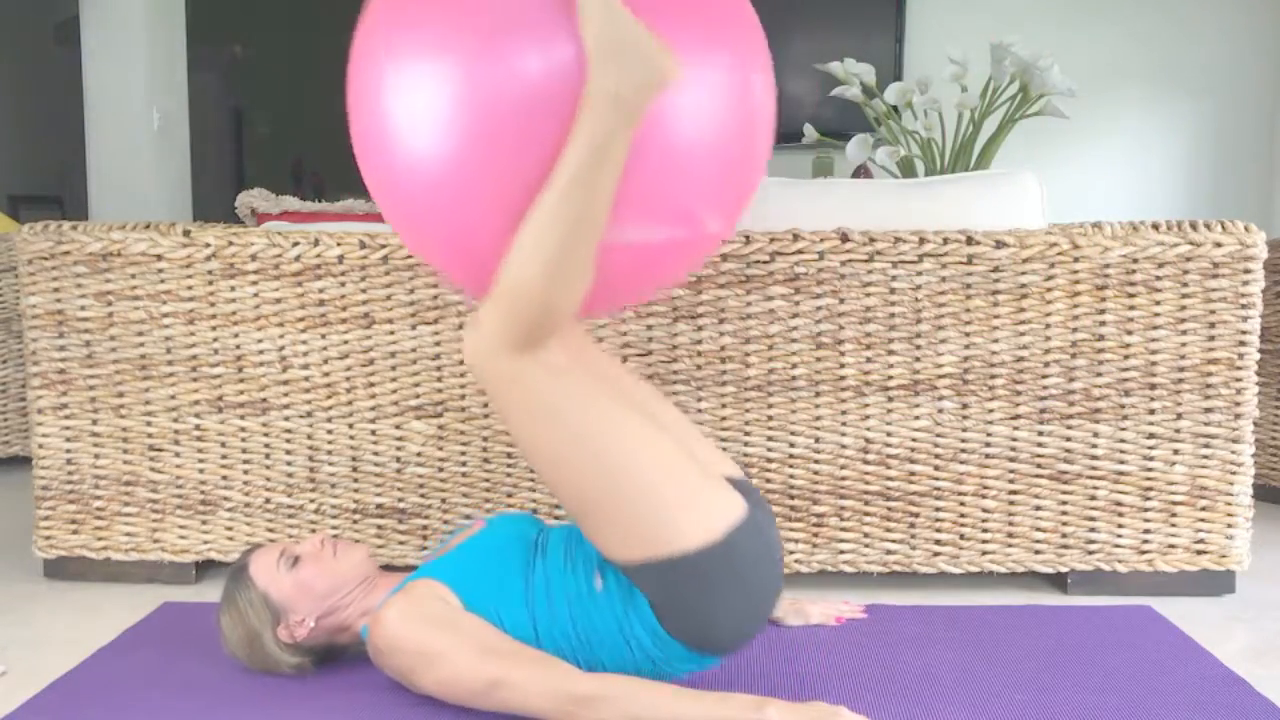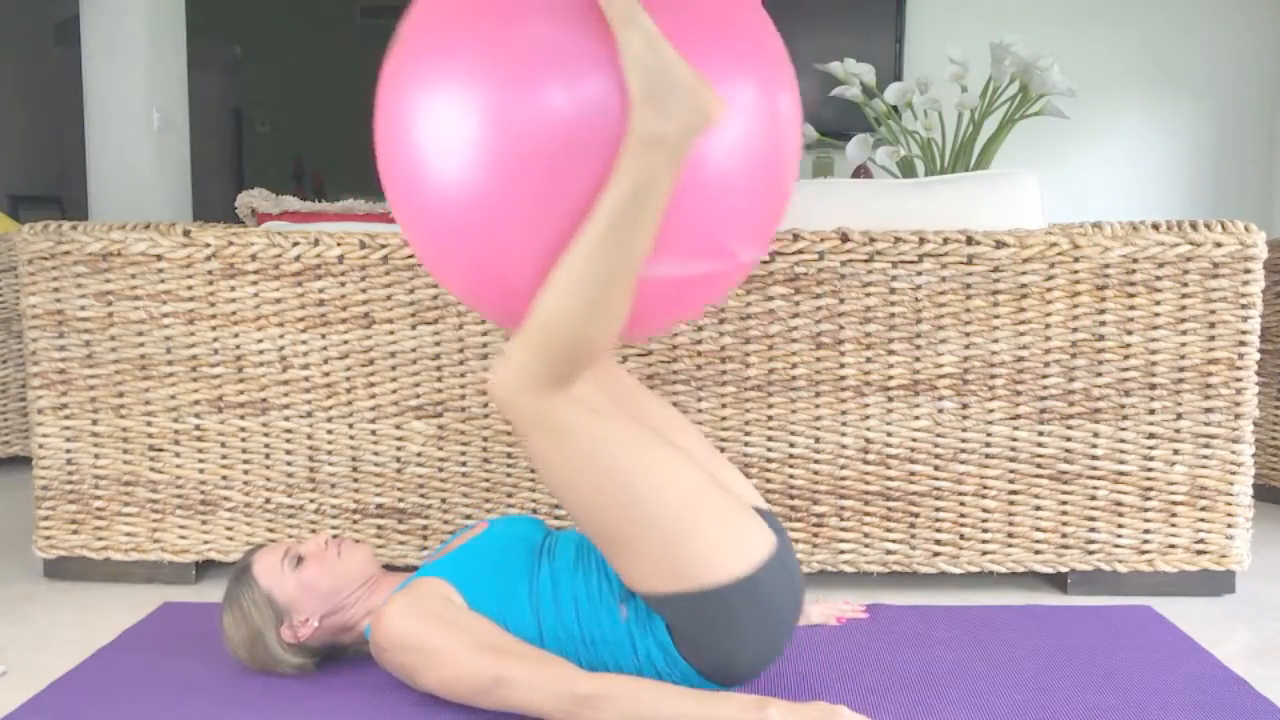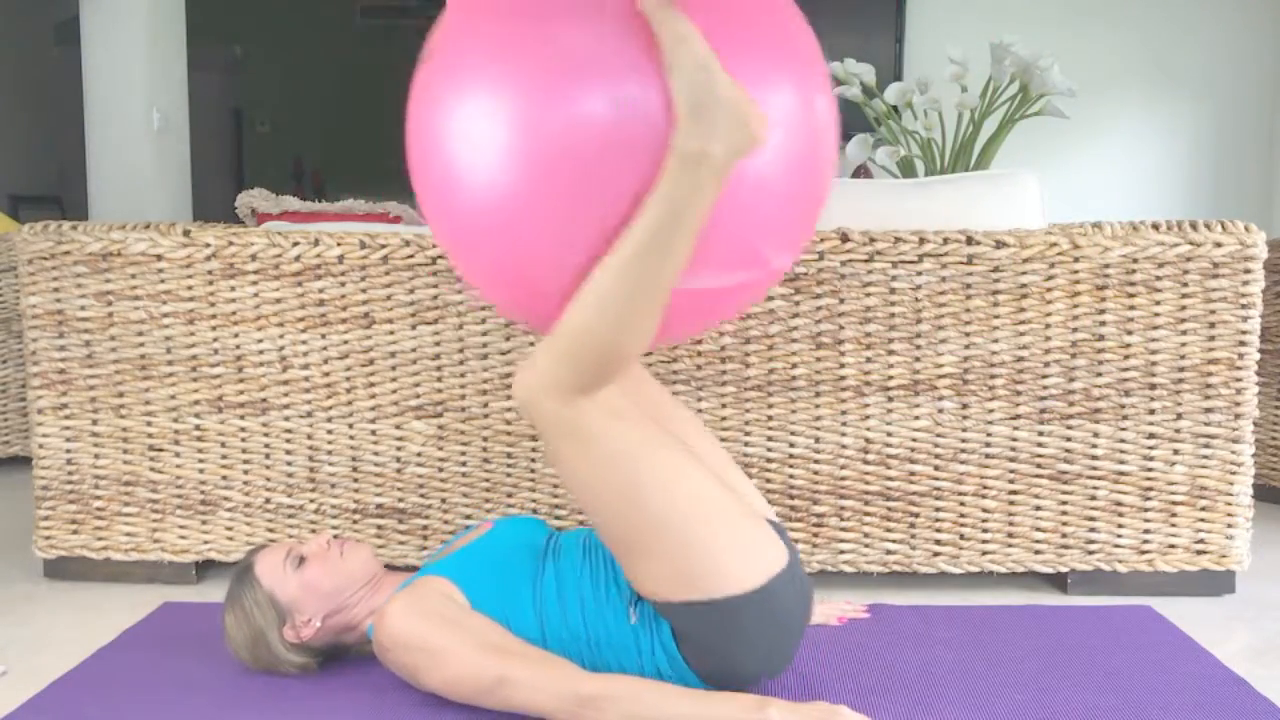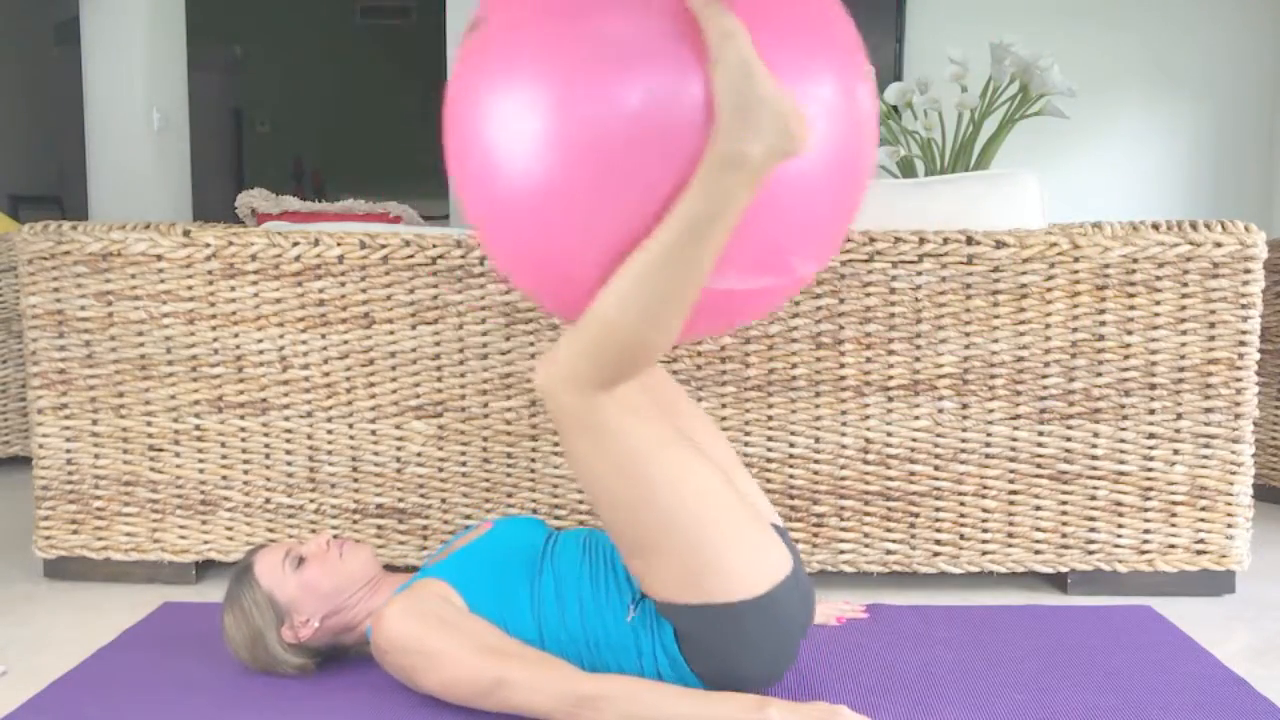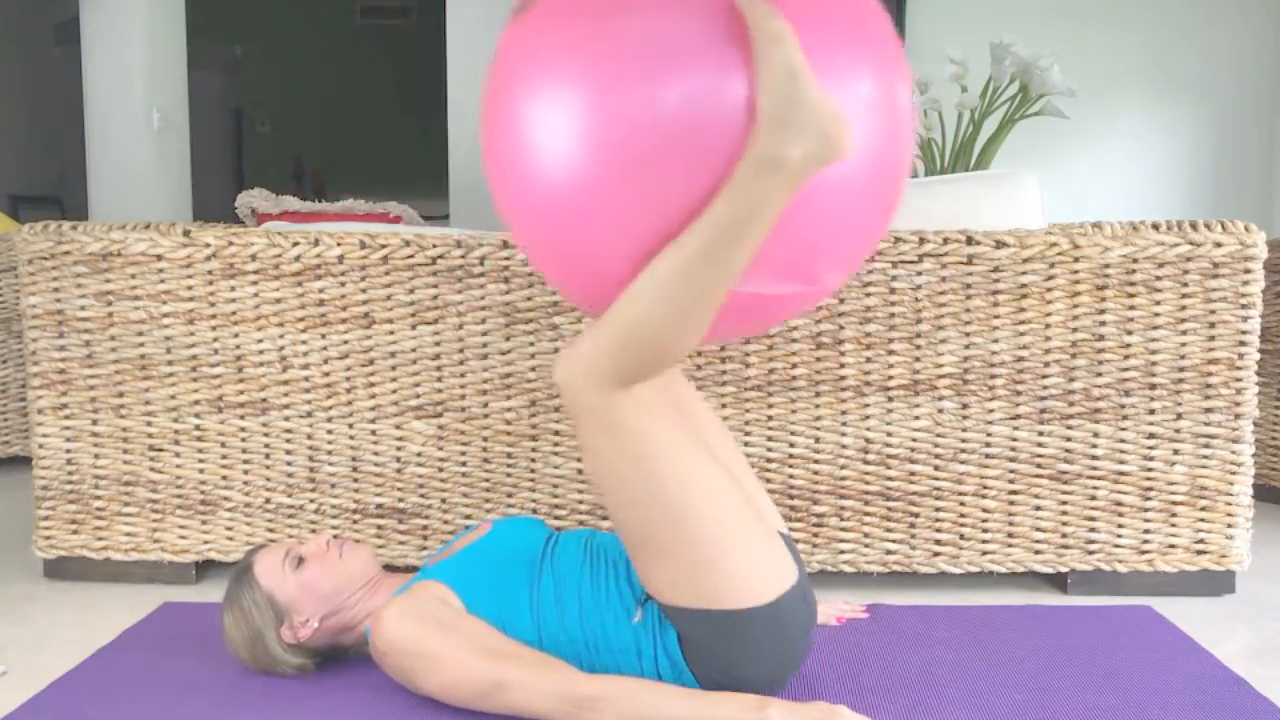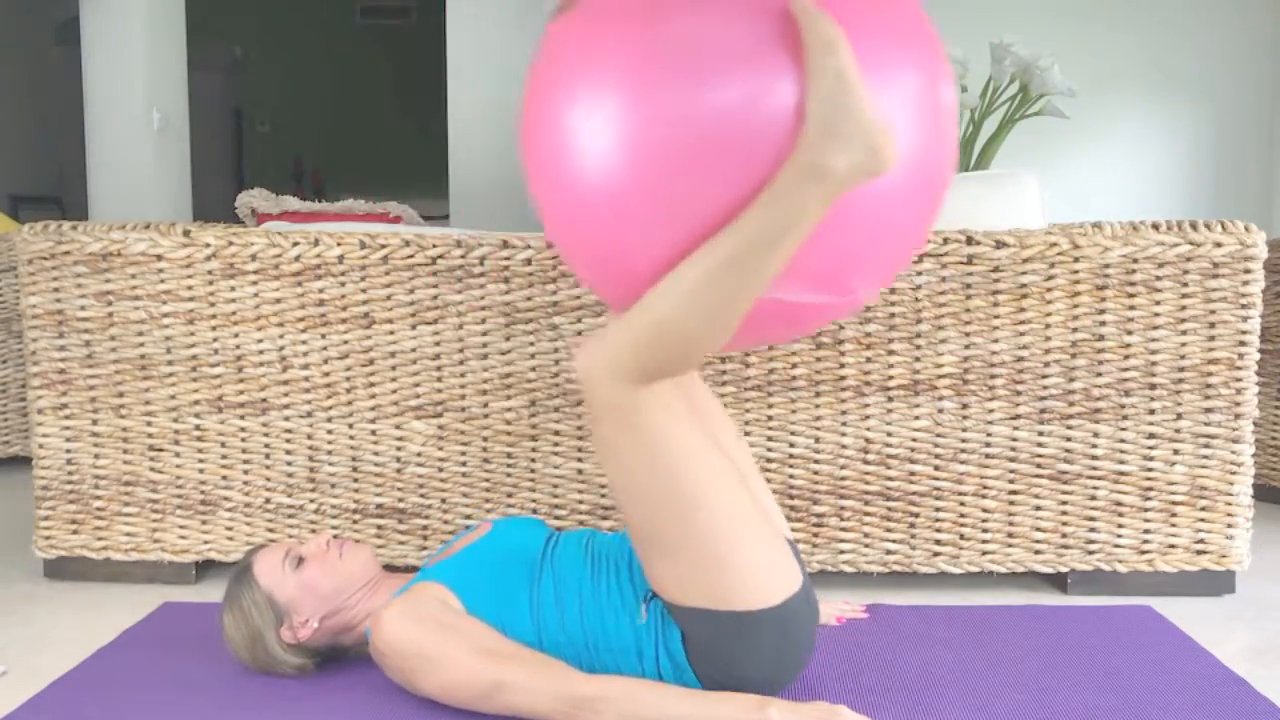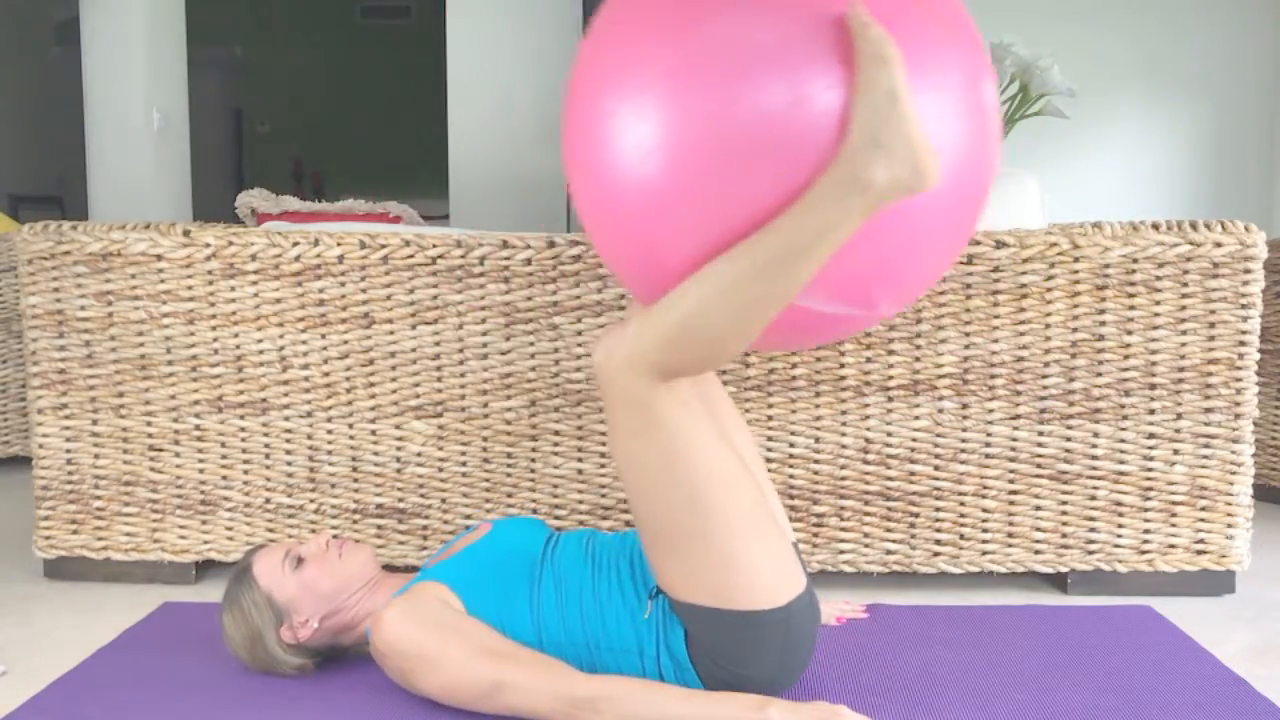
dt=0.1s
person 1, frame 1
left shoulder: (435, 581)
right shoulder: (401, 630)
left hip: (716, 559)
right hip: (704, 587)
right knee: (501, 343)
right ankle: (616, 86)
person 1, frame 2
left shoulder: (441, 580)
right shoulder: (404, 628)
left hip: (726, 599)
right hip: (718, 605)
right knee: (532, 381)
right ankle: (662, 124)
person 1, frame 3
left shoulder: (442, 579)
right shoulder: (408, 627)
left hip: (739, 604)
right hip: (728, 628)
left knee: (592, 358)
right knee: (553, 380)
person 1, frame 4
left shoulder: (444, 581)
right shoulder: (405, 630)
left hip: (741, 610)
right hip: (729, 632)
left knee: (601, 361)
right knee: (576, 376)
right ankle: (744, 142)
person 1, frame 5
left shoulder: (440, 580)
right shoulder: (402, 631)
left hip: (744, 618)
right hip: (731, 640)
left knee: (627, 357)
right knee: (596, 368)
right ankle: (786, 149)
person 1, frame 6
left shoulder: (445, 577)
right shoulder: (403, 633)
left wrist: (778, 599)
left hip: (742, 616)
right hip: (733, 640)
left knee: (641, 356)
right knee: (617, 365)
right ankle: (828, 158)
person 1, frame 7
left shoulder: (441, 579)
right shoulder: (402, 632)
left wrist: (778, 599)
left hip: (744, 624)
right hip: (732, 641)
left knee: (658, 350)
right knee: (632, 356)
right ankle: (869, 171)
